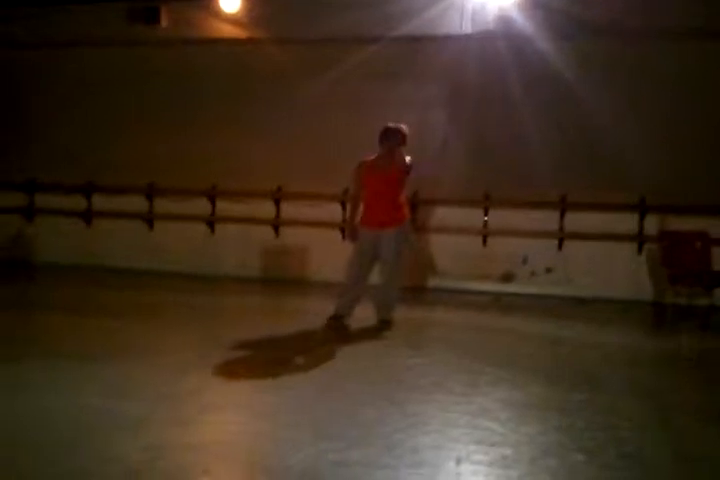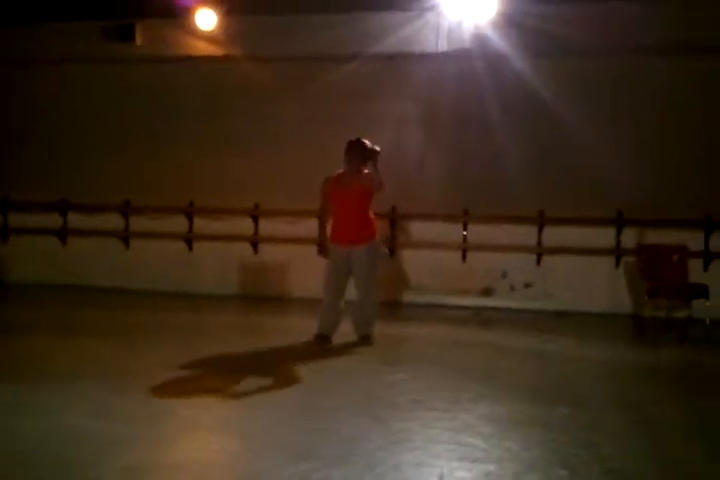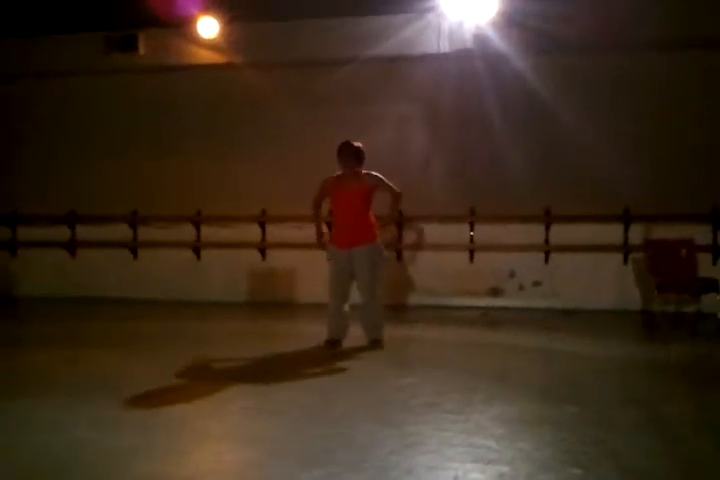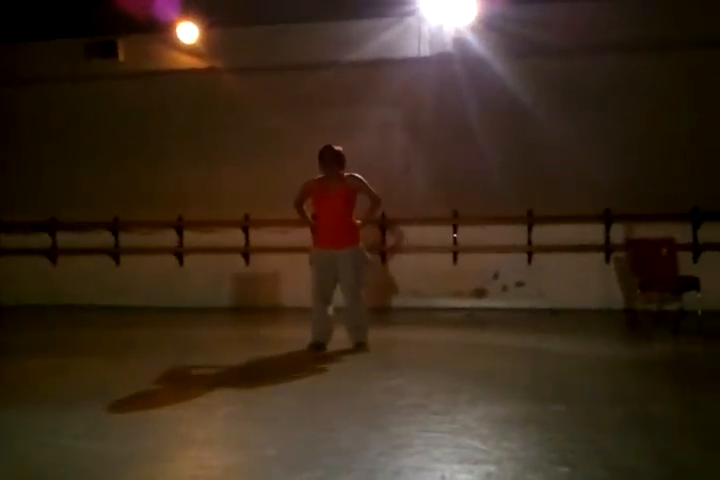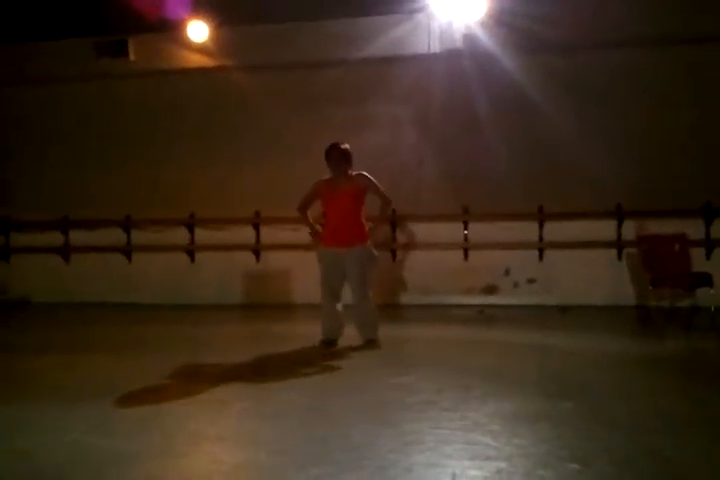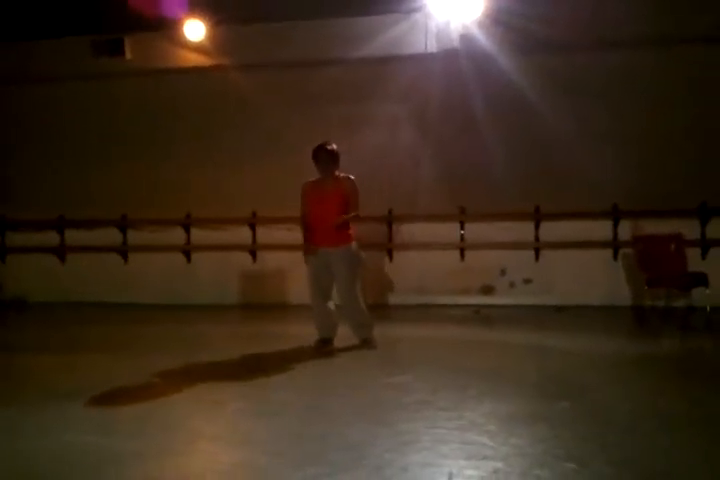
dt=0.4s
person 1, frame 1
left shoulder: (403, 165)
right shoulder: (364, 167)
left elbow: (402, 163)
right elbow: (356, 196)
left wrist: (399, 140)
right wrist: (351, 224)
left hip: (394, 227)
right hip: (368, 226)
left knee: (390, 274)
right knee: (356, 272)
left ankle: (384, 316)
right ankle: (339, 315)
person 1, frame 2
left shoulder: (368, 178)
right shoulder: (331, 182)
left elbow: (379, 187)
right elbow: (324, 212)
left wrist: (374, 161)
right wrist: (321, 240)
left hip: (365, 243)
right hip: (338, 244)
left knee: (366, 290)
right knee: (332, 289)
left ankle: (364, 331)
right ankle: (325, 330)
person 1, frame 3
left shoulder: (370, 179)
right shoulder: (330, 183)
left elbow: (396, 194)
right elbow: (316, 203)
left wrist: (389, 218)
right wrist: (318, 228)
left hip: (366, 244)
right hip: (338, 246)
left knee: (370, 292)
right knee: (337, 293)
left ankle: (374, 335)
right ankle: (335, 335)
person 1, frame 4
left shoulder: (352, 181)
right shoulder: (312, 185)
left elbow: (375, 200)
right elbow: (298, 203)
left wrist: (361, 221)
right wrist: (310, 222)
left hip: (349, 248)
right hip: (321, 249)
left knee: (353, 295)
right knee: (320, 296)
left ankle: (359, 338)
right ankle: (320, 338)
person 1, frame 5
left shoulder: (361, 180)
right shoulder: (321, 186)
left elbow: (386, 201)
right elbow: (302, 206)
left wrist: (376, 225)
right wrist: (312, 227)
left hip: (357, 246)
right hip: (329, 247)
left knee: (361, 293)
right knee: (329, 294)
left ankle: (370, 335)
right ankle: (330, 335)
person 1, frame 6
left shoulder: (347, 182)
right shoulder: (308, 188)
left elbow: (355, 211)
right elbow: (304, 217)
left wrist: (341, 219)
right wrist: (307, 239)
left hip: (342, 246)
right hip: (317, 248)
left knee: (349, 294)
right knee: (318, 295)
left ankle: (365, 334)
right ankle: (326, 334)
